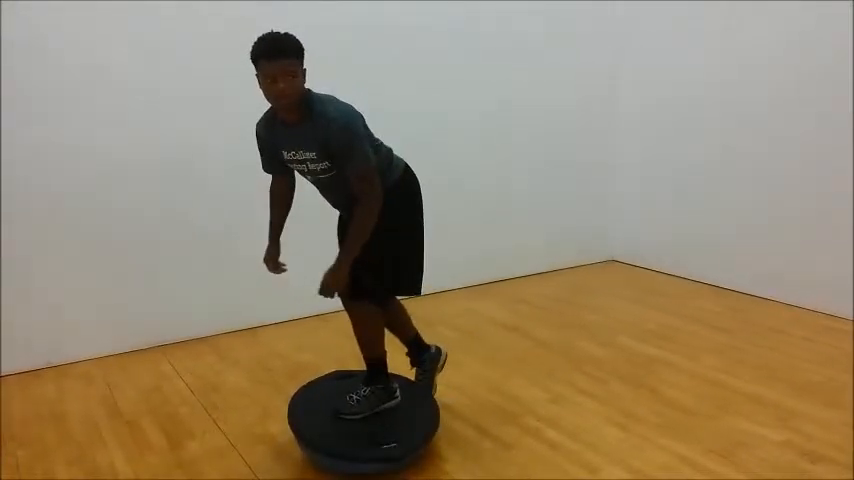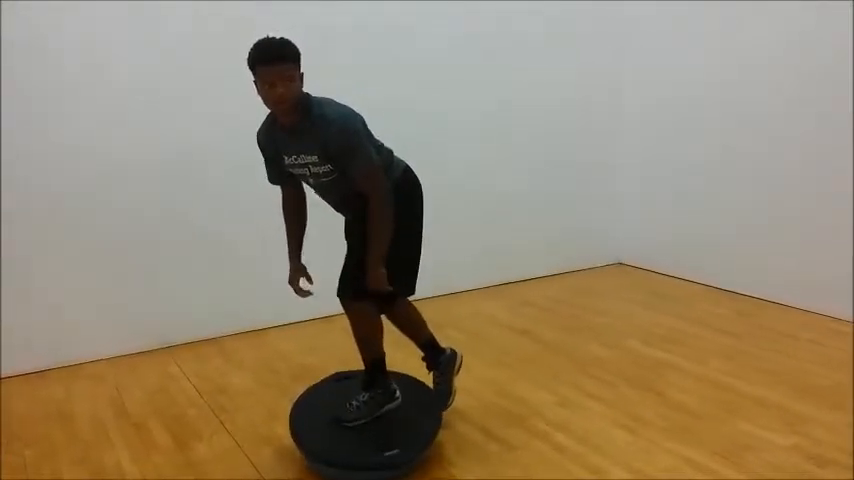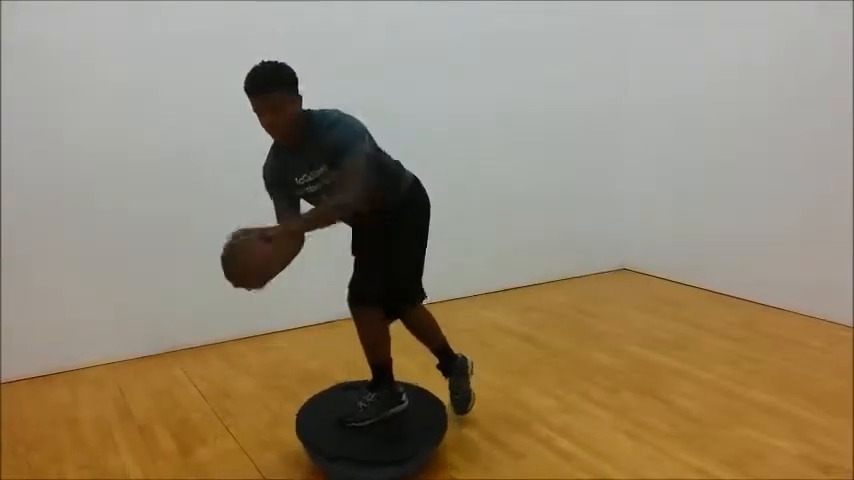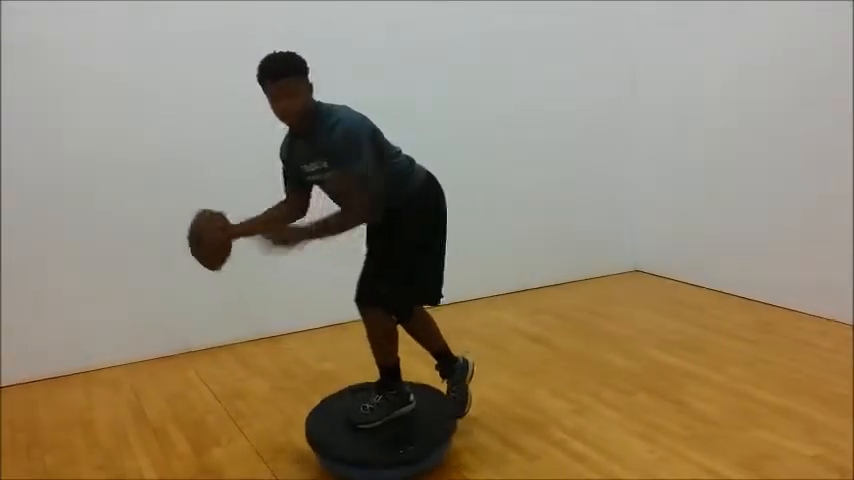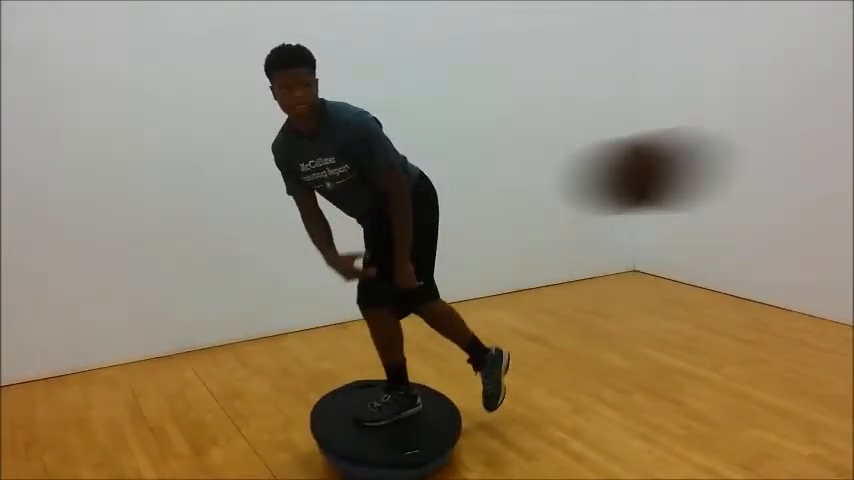
dt=0.4s
person 1, frame 1
left shoulder: (338, 121)
right shoulder: (267, 131)
left elbow: (370, 196)
right elbow: (282, 182)
left wrist: (342, 265)
right wrist: (274, 241)
left hip: (392, 196)
right hip: (354, 205)
left knee: (357, 290)
right knee: (372, 291)
left ankle: (379, 385)
right ankle: (423, 354)
person 1, frame 2
left shoulder: (338, 122)
right shoulder: (268, 137)
left elbow: (380, 194)
right elbow: (292, 194)
left wrist: (375, 262)
right wrist: (295, 259)
left hip: (396, 197)
right hip: (359, 208)
left knee: (356, 292)
right knee: (383, 295)
left ankle: (378, 388)
right ankle: (439, 358)
person 1, frame 3
left shoulder: (339, 130)
right shoulder: (276, 168)
left elbow: (354, 198)
right elbow: (291, 231)
left wrist: (281, 230)
right wrist: (264, 268)
left hip: (404, 207)
right hip: (371, 220)
left knee: (366, 298)
right knee: (398, 299)
left ankle: (385, 391)
right ankle: (453, 365)
person 1, frame 4
left shoulder: (346, 128)
right shoulder: (291, 149)
left elbow: (361, 208)
right elbow: (294, 205)
left wrist: (296, 235)
right wrist: (239, 229)
left hip: (415, 204)
right hip: (384, 213)
left knee: (375, 300)
right knee: (396, 302)
left ankle: (392, 391)
right ankle: (452, 367)
person 1, frame 5
left shoulder: (354, 124)
right shoulder: (284, 148)
left elbow: (399, 191)
right elbow: (309, 209)
left wrist: (402, 260)
right wrist: (332, 258)
left hip: (412, 203)
right hip: (376, 216)
left knee: (374, 299)
right knee: (416, 297)
left ankle: (400, 392)
right ankle: (485, 357)
